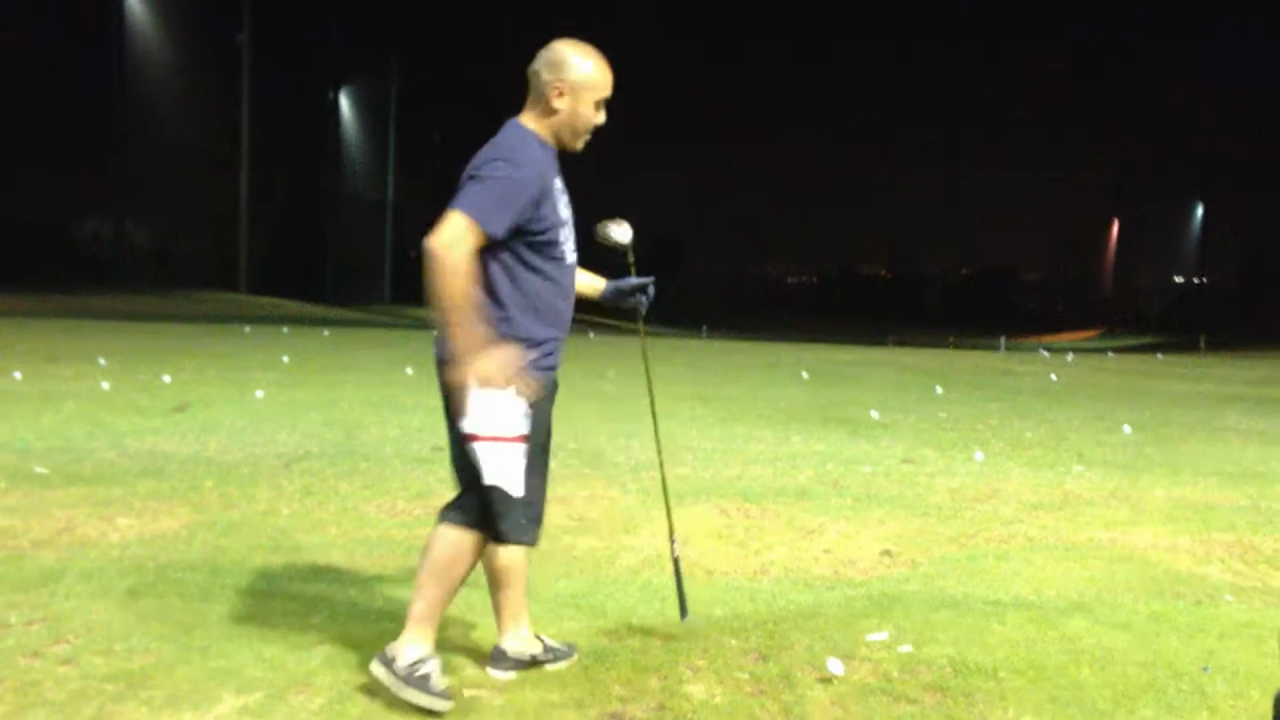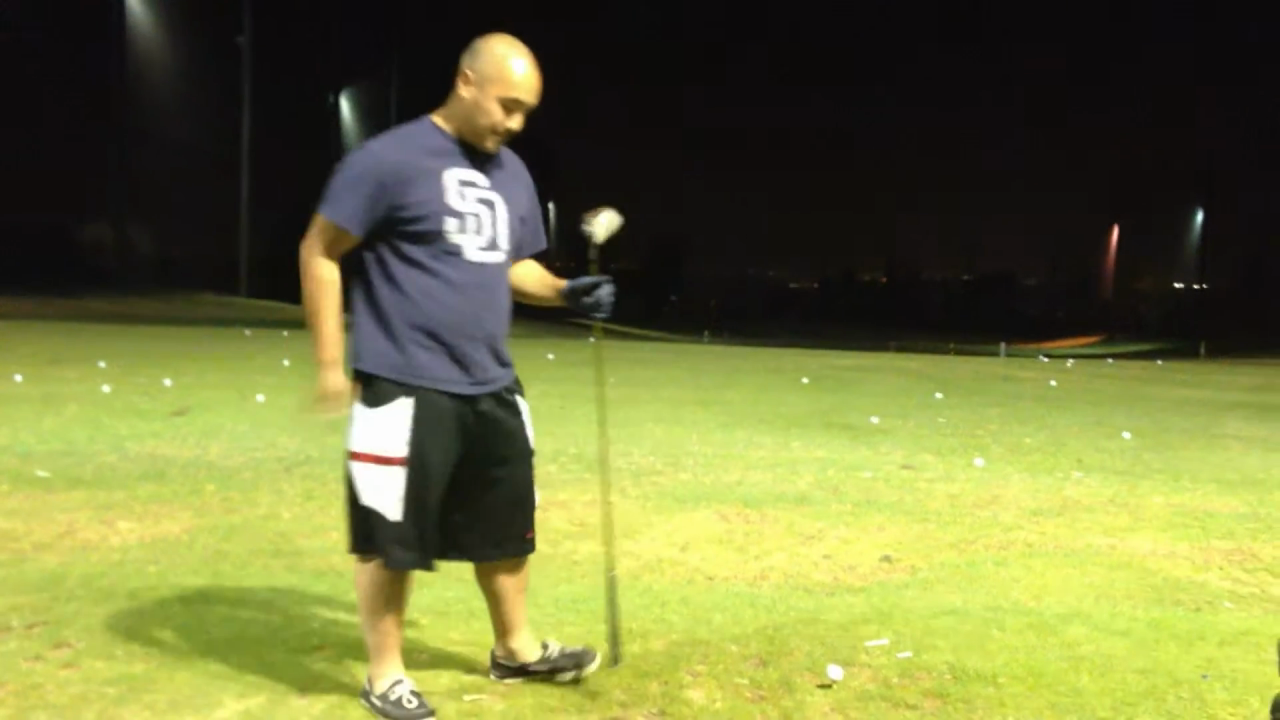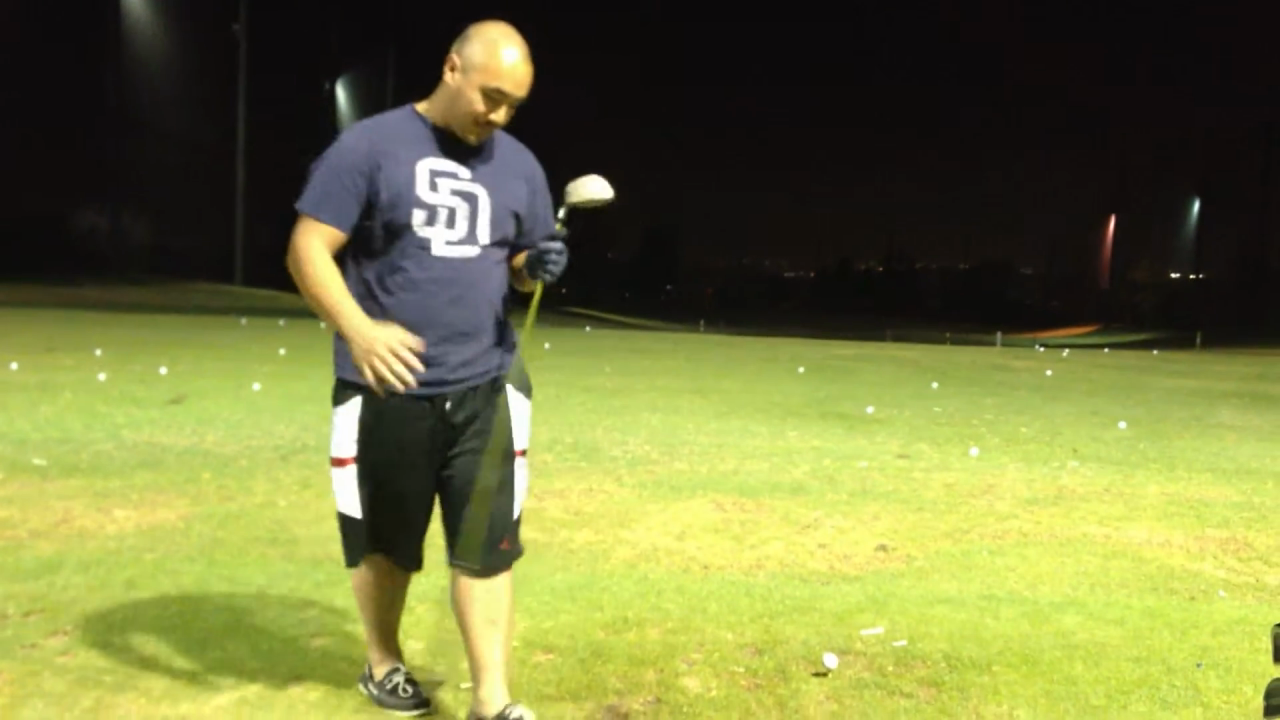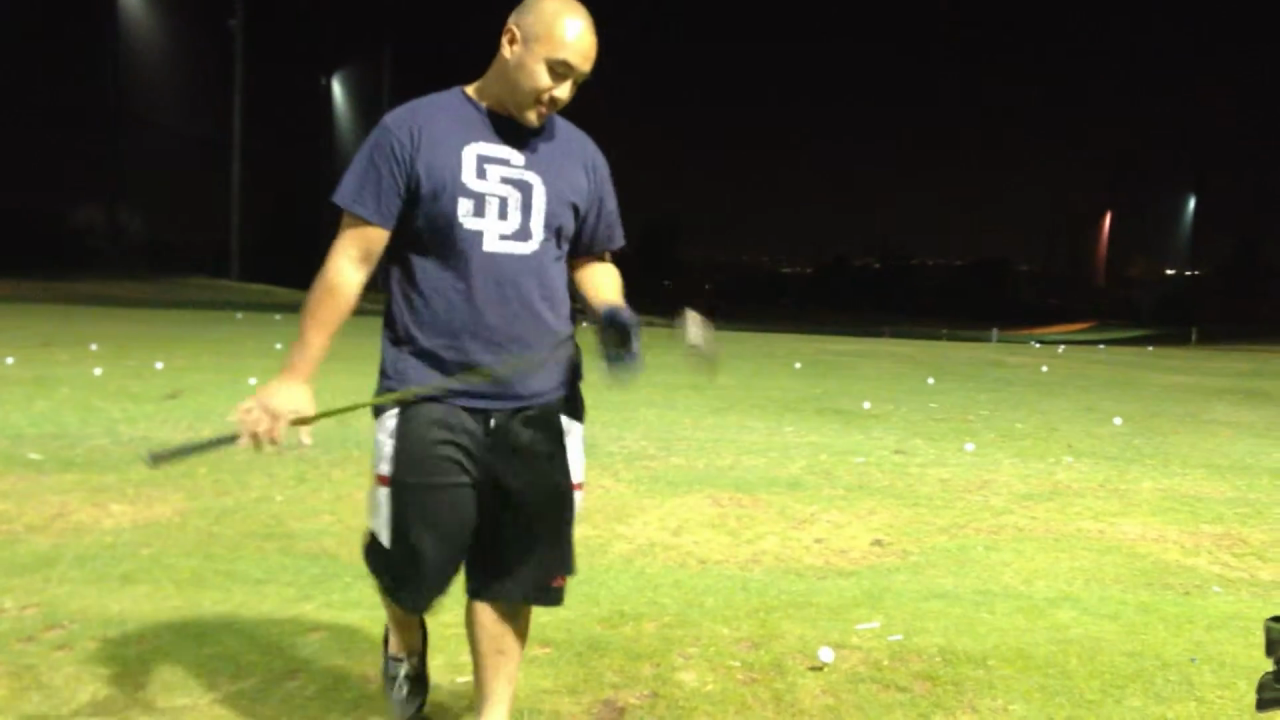
dt=0.4s
person 1, frame 1
left shoulder: (546, 161)
right shoulder: (517, 164)
right elbow: (447, 246)
left wrist: (610, 290)
right wrist: (473, 349)
left hip: (518, 370)
right hip: (497, 368)
left knee: (515, 505)
right knee: (487, 505)
left ankle: (517, 638)
right ankle: (410, 647)
person 1, frame 2
left shoulder: (512, 173)
right shoulder: (390, 160)
right elbow: (319, 251)
left wrist: (565, 291)
right wrist: (330, 359)
left hip: (490, 387)
right hip: (407, 388)
left knee: (505, 523)
right knee: (392, 531)
left ankle: (519, 648)
person 1, frame 3
left shoulder: (519, 167)
right shoulder: (368, 147)
left elbow: (525, 265)
right elbow: (309, 250)
left wrist: (538, 266)
right wrist: (362, 330)
left hip: (485, 383)
right hip: (386, 388)
left knee: (486, 543)
right knee: (382, 538)
right ankle: (383, 663)
person 1, frame 4
left shoulder: (581, 156)
right shoulder: (413, 131)
left elbow: (591, 261)
right elbow: (351, 258)
left wrist: (612, 313)
right wrist: (296, 376)
left hip: (540, 404)
right hip: (430, 396)
left knee: (512, 574)
right knee: (416, 562)
right ankle: (405, 643)
